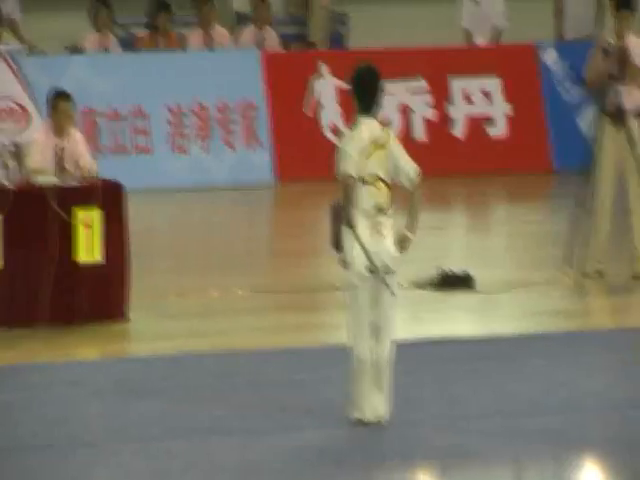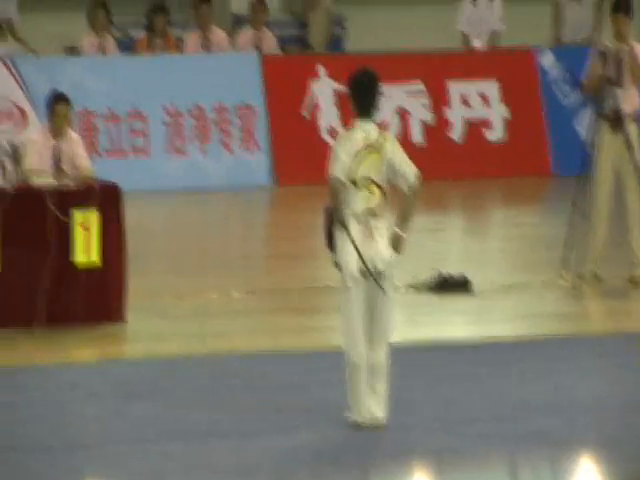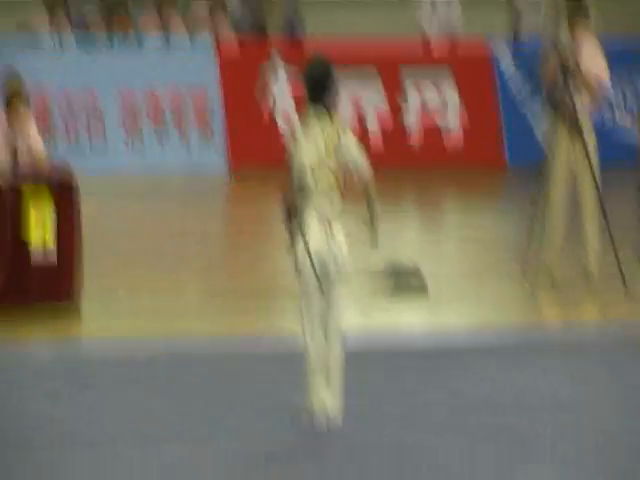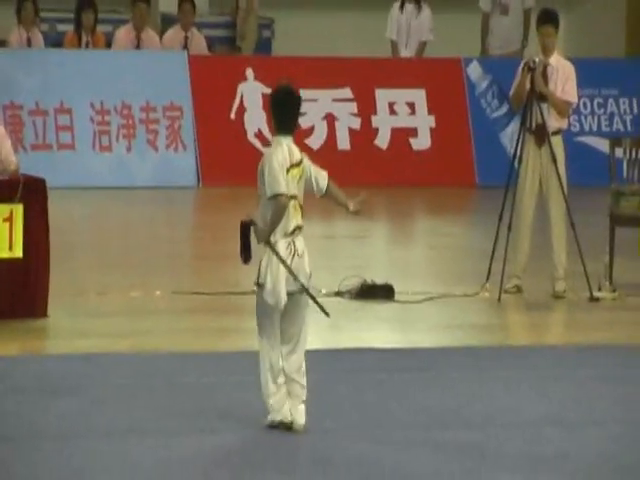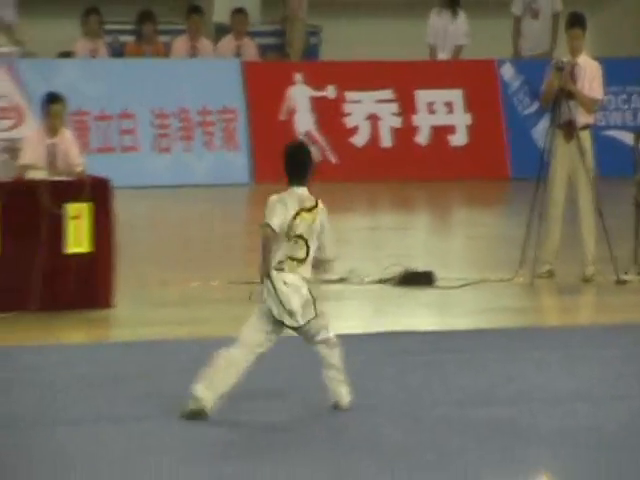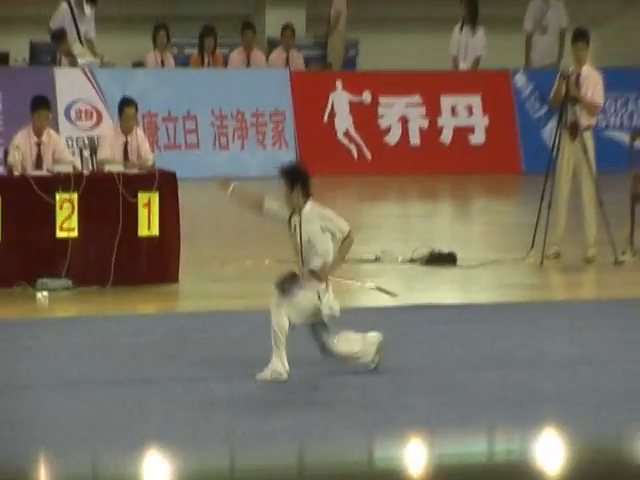
dt=0.5s
person 1, frame 1
left shoulder: (351, 137)
right shoulder: (389, 138)
left elbow: (347, 181)
right elbow: (414, 183)
left wrist: (348, 218)
right wrist: (409, 231)
left hip: (360, 238)
right hip: (385, 236)
left knee: (363, 329)
right knee: (384, 328)
left ankle: (366, 407)
right ankle: (380, 406)
person 1, frame 2
left shoulder: (345, 141)
right shoulder: (387, 141)
left elbow: (336, 184)
right elbow: (413, 185)
left wrist: (340, 219)
right wrist: (399, 231)
left hip: (353, 239)
right hip: (381, 238)
left knee: (357, 331)
right knee: (379, 331)
left ankle: (362, 409)
right ankle: (379, 408)
person 1, frame 3
left shoulder: (305, 134)
right shoulder: (340, 134)
left elbow: (301, 181)
right elbow: (365, 175)
left wrist: (294, 214)
left hip: (310, 234)
right hip: (332, 234)
left knee: (314, 328)
right knee: (330, 327)
left ankle: (320, 405)
right ankle: (331, 405)
person 1, frame 4
left shoulder: (273, 155)
right shoulder: (299, 157)
left elbow: (281, 200)
right elbow: (325, 184)
left wrist: (265, 231)
right wrist: (349, 205)
left hip: (276, 257)
right hip: (297, 254)
left knee: (271, 341)
right knee: (293, 343)
left ankle: (281, 410)
right ankle: (296, 412)
person 1, frame 5
left shoulder: (278, 201)
right shoulder: (319, 208)
left elbow: (269, 232)
right elbow: (325, 260)
left wrist: (268, 265)
left hip: (278, 289)
right hip: (300, 291)
left knee: (244, 348)
right knee: (327, 341)
right ankle: (342, 395)
person 1, frame 6
left shoulder: (319, 214)
right shoulder: (290, 212)
left elbow: (348, 237)
right elbow: (259, 205)
left wrist: (330, 268)
left hip: (318, 289)
right hip: (306, 288)
right knee: (329, 342)
left ankle: (279, 367)
right ankle: (371, 345)
person 2, frame 1
right shoulder: (604, 47)
right elbow: (591, 85)
right wrist: (599, 58)
right hip: (608, 122)
right knee: (602, 189)
right ankle: (596, 257)
person 2, frame 2
right shoulder: (602, 51)
right elbow: (590, 90)
right wrist: (598, 64)
right hip: (607, 126)
right knee: (600, 191)
right ankle: (593, 261)
person 2, frame 3
left shoulder: (593, 51)
right shoulder: (557, 50)
left elbow: (597, 89)
right elbow: (546, 85)
left wrist: (577, 68)
right wrist: (554, 63)
left hip: (584, 125)
right hip: (561, 124)
left knee: (589, 191)
right knee: (556, 189)
left ankle: (592, 260)
right ankle: (549, 255)
person 2, frame 4
left shoulder: (566, 68)
right shoulder: (528, 65)
left elbow: (565, 109)
right elbow: (515, 104)
left wrist: (545, 89)
right wrist: (524, 79)
left hip: (553, 141)
right hip: (530, 140)
left knee: (557, 209)
right knee: (524, 206)
left ankle: (560, 277)
right ankle: (517, 274)
person 2, frame 5
left shoulder: (592, 67)
right shoulder: (558, 65)
left elbow: (592, 105)
right elbow: (545, 101)
left wrist: (573, 87)
right wrist: (553, 80)
left hip: (582, 135)
right hip: (561, 135)
left knee: (586, 198)
right knee: (555, 196)
left ankle: (589, 261)
right ankle: (548, 259)
person 2, frame 6
left shoulder: (594, 76)
right shoulder: (565, 75)
left elbow: (594, 110)
right elbow: (554, 105)
left wrist: (577, 94)
right wrist: (561, 86)
left hip: (584, 135)
right hip: (566, 135)
left knee: (588, 189)
right knee: (561, 187)
left ankle: (590, 245)
right ankle: (556, 243)
